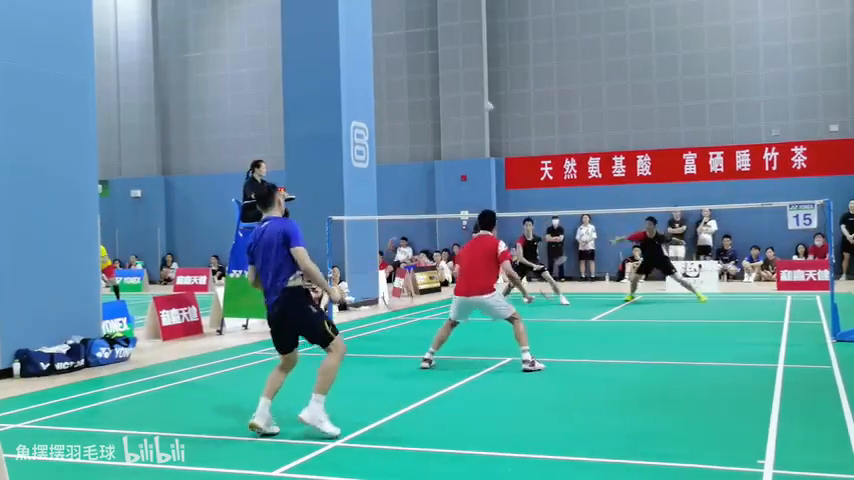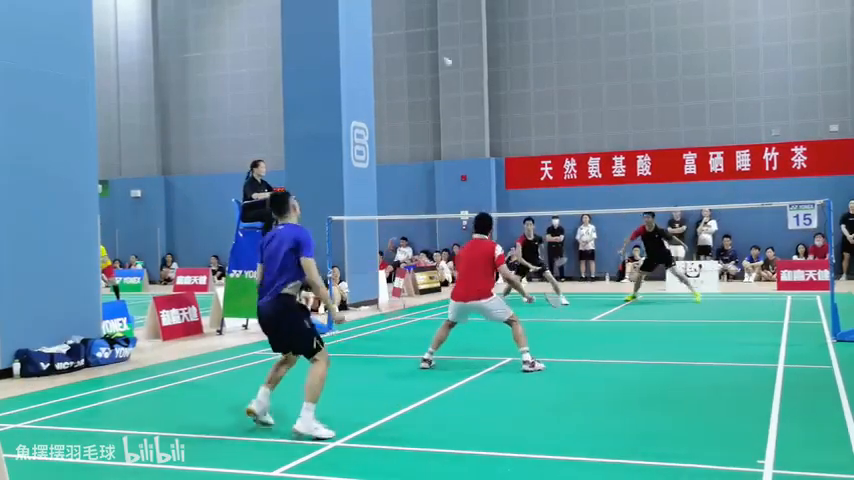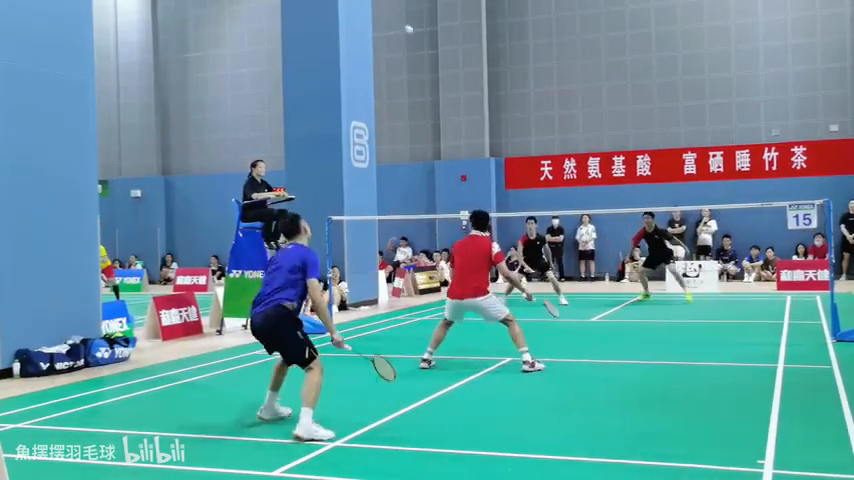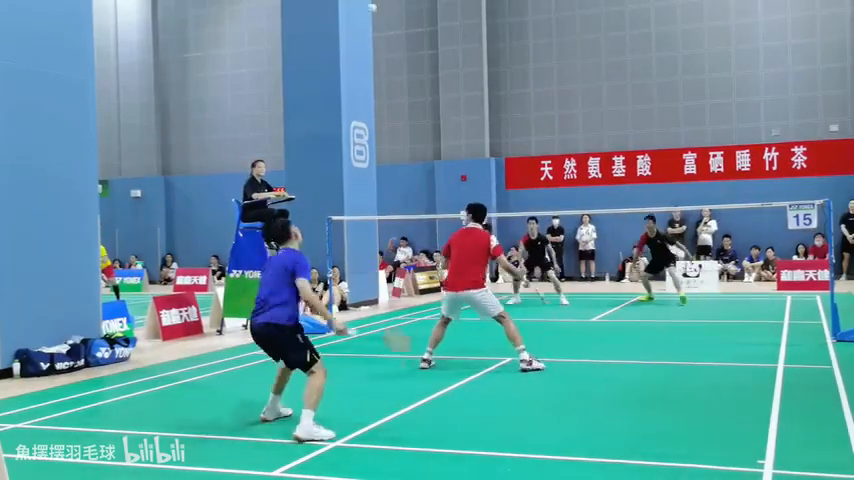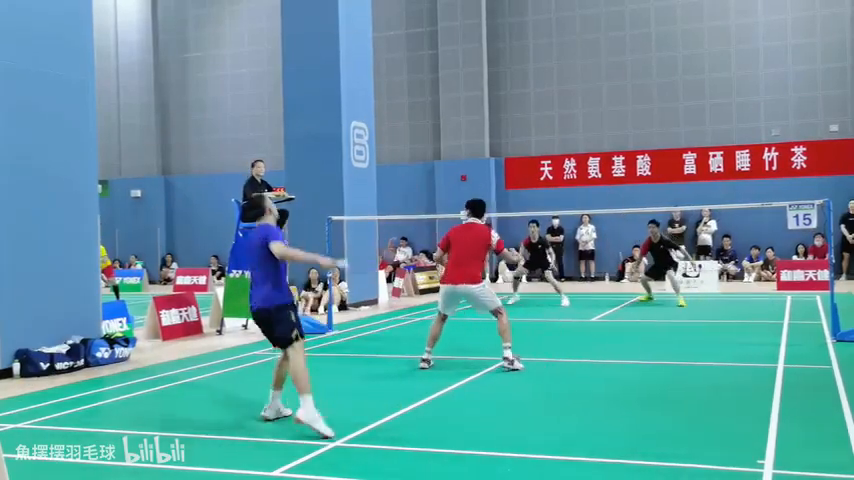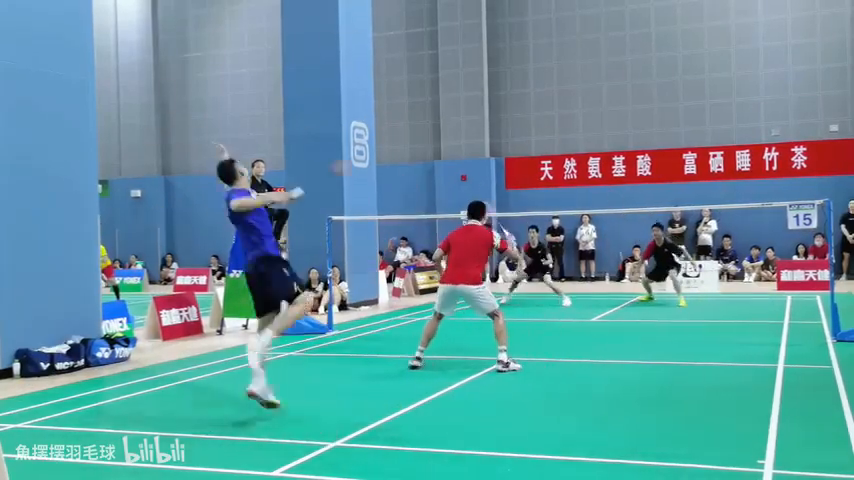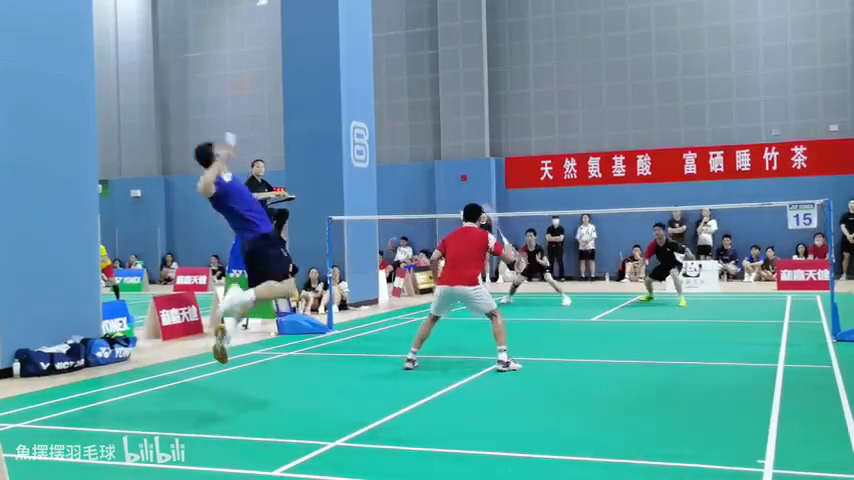
dt=0.1s
person 1, frame 1
left shoulder: (255, 236)
right shoulder: (288, 226)
left elbow: (253, 280)
right elbow: (304, 263)
right wrist: (330, 290)
left hip: (274, 307)
right hip: (295, 299)
left knee: (287, 362)
right knee: (336, 349)
left ankle: (262, 416)
right ankle: (314, 410)
person 1, frame 2
left shoulder: (268, 238)
right shoulder: (300, 234)
right elbow: (312, 276)
right wrist: (332, 308)
left hip: (265, 309)
right hip: (285, 307)
left knee: (289, 357)
right knee: (320, 359)
left ankle: (260, 402)
person 1, frame 3
left shoulder: (277, 256)
right shoulder: (307, 255)
right elbow: (316, 296)
right wrist: (332, 331)
left hip: (257, 319)
right hip: (280, 318)
left knee: (289, 357)
right knee: (314, 367)
left ankle: (269, 407)
right ankle: (306, 425)
person 1, frame 4
left shoulder: (271, 262)
right shoulder: (298, 258)
right elbow: (306, 294)
right wrist: (332, 320)
left hip: (258, 325)
right hip: (280, 325)
left knee: (291, 361)
right knee: (317, 371)
left ankle: (272, 408)
right ankle: (307, 426)
person 1, frame 5
left shoulder: (257, 235)
right shoulder: (269, 231)
right elbow: (281, 252)
right wrist: (320, 260)
left hip: (261, 306)
right hip: (276, 304)
left knee: (288, 353)
right knee: (297, 352)
left ankle: (273, 406)
person 1, frame 6
left shoulder: (237, 194)
right shoulder: (241, 196)
right elbow: (237, 205)
left wrist: (226, 160)
right wrist: (278, 196)
left hip: (256, 267)
right hip: (267, 262)
left knee: (266, 322)
right knee: (299, 305)
right ankle: (261, 343)
person 1, frame 7
left shoulder: (222, 178)
right shoulder: (219, 184)
right elbow: (203, 188)
right wrist: (217, 165)
left hip: (250, 245)
right hip: (264, 240)
left knee: (254, 293)
right knee: (286, 287)
left ankle: (225, 331)
right ankle: (239, 299)
person 2, frame 1
left shoulder: (467, 246)
right shoulder: (498, 244)
left elbow: (458, 270)
right elbow: (509, 272)
right wrist: (525, 293)
left hip: (461, 294)
right hip: (485, 294)
left knee: (451, 323)
right knee: (516, 319)
left ankle: (428, 358)
right ankle: (527, 360)
person 2, frame 2
left shoulder: (463, 249)
right shoulder: (494, 248)
right elbow: (506, 275)
right wrist: (524, 293)
left hip: (459, 298)
right hip: (483, 299)
left knee: (448, 324)
right knee: (514, 322)
left ankle: (427, 358)
right ankle: (527, 360)
person 2, frame 3
left shoulder: (457, 245)
right shoulder: (490, 245)
right elbow: (506, 273)
right wrist: (524, 290)
left hip: (455, 296)
right hip: (479, 297)
left knee: (445, 323)
right knee: (511, 322)
left ankle: (427, 358)
right ankle: (527, 360)
person 2, frame 4
left shoulder: (454, 237)
right shoulder: (488, 238)
left elbow: (444, 262)
right elbow: (505, 265)
right wrist: (521, 276)
left hip: (451, 289)
right hip: (475, 290)
left knee: (443, 321)
right knee: (505, 319)
left ankle: (427, 358)
right ankle: (525, 359)
person 2, frame 5
left shoulder: (453, 231)
right shoulder: (488, 233)
left elbow: (437, 256)
right elbow: (509, 258)
right wrist: (516, 258)
left hip: (449, 283)
right hip: (473, 284)
left knee: (441, 318)
right knee: (500, 313)
left ankle: (426, 358)
right ankle: (508, 357)
person 2, frame 6
left shoulder: (454, 234)
right shoulder: (490, 234)
left elbow: (436, 258)
right elbow: (514, 256)
left wrist: (443, 275)
right wrist: (513, 246)
left hip: (448, 283)
right hip: (473, 285)
left knee: (436, 317)
right knee: (497, 316)
left ankle: (418, 356)
right ankle: (503, 360)
person 2, frame 7
left shoulder: (450, 236)
right shoulder: (485, 236)
left elbow: (434, 259)
right elbow: (510, 258)
left wrist: (437, 280)
right wrist: (510, 250)
left hip: (445, 285)
right hip: (470, 286)
left knee: (431, 319)
right knee: (495, 316)
left ankle: (411, 358)
right ankle: (503, 360)
